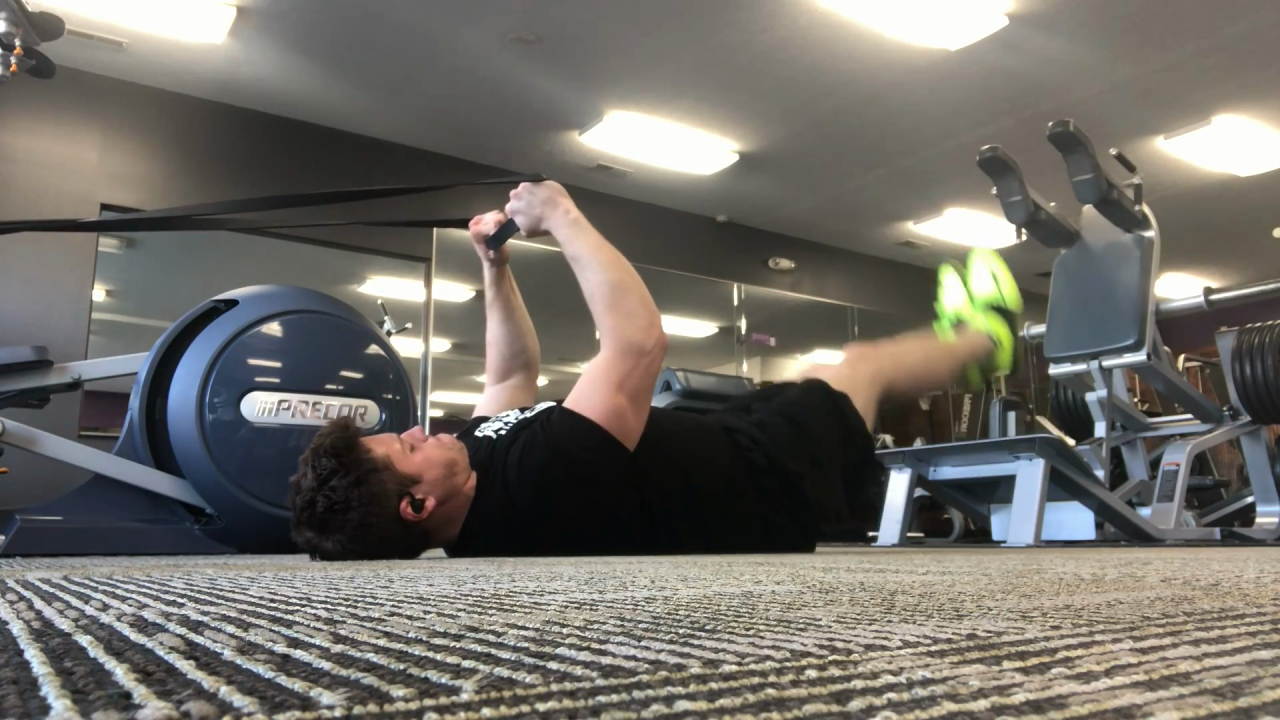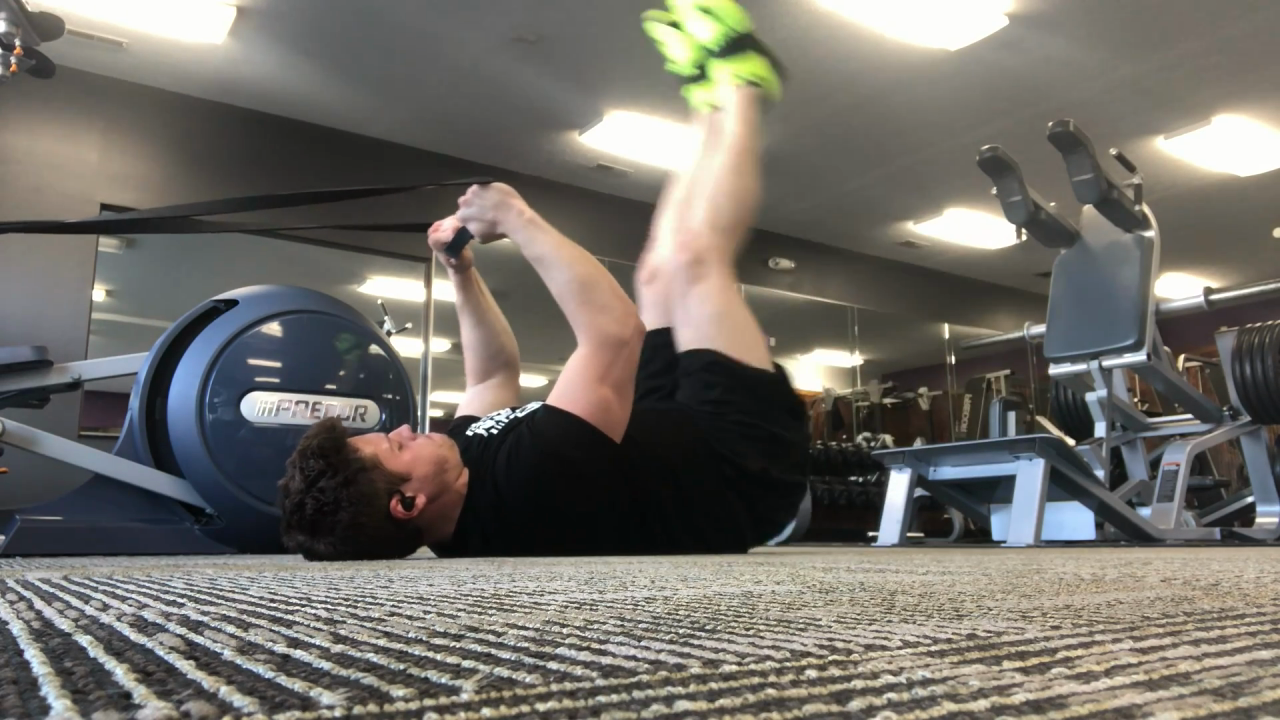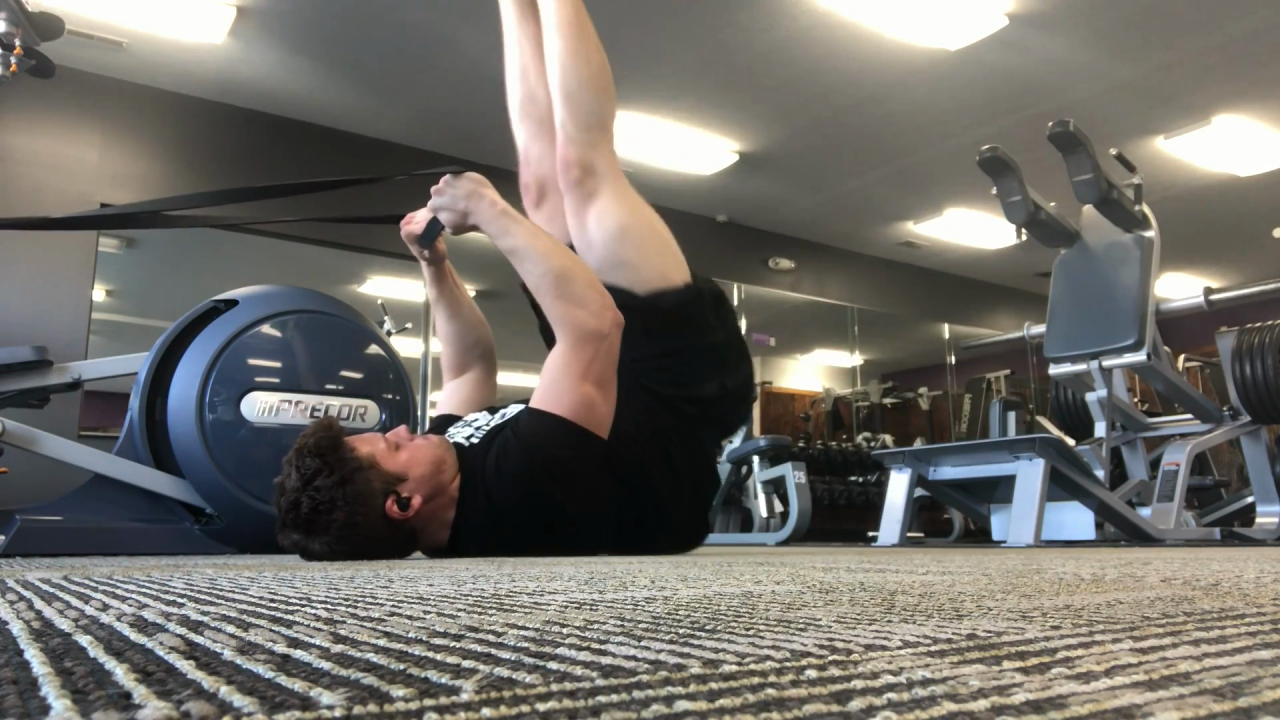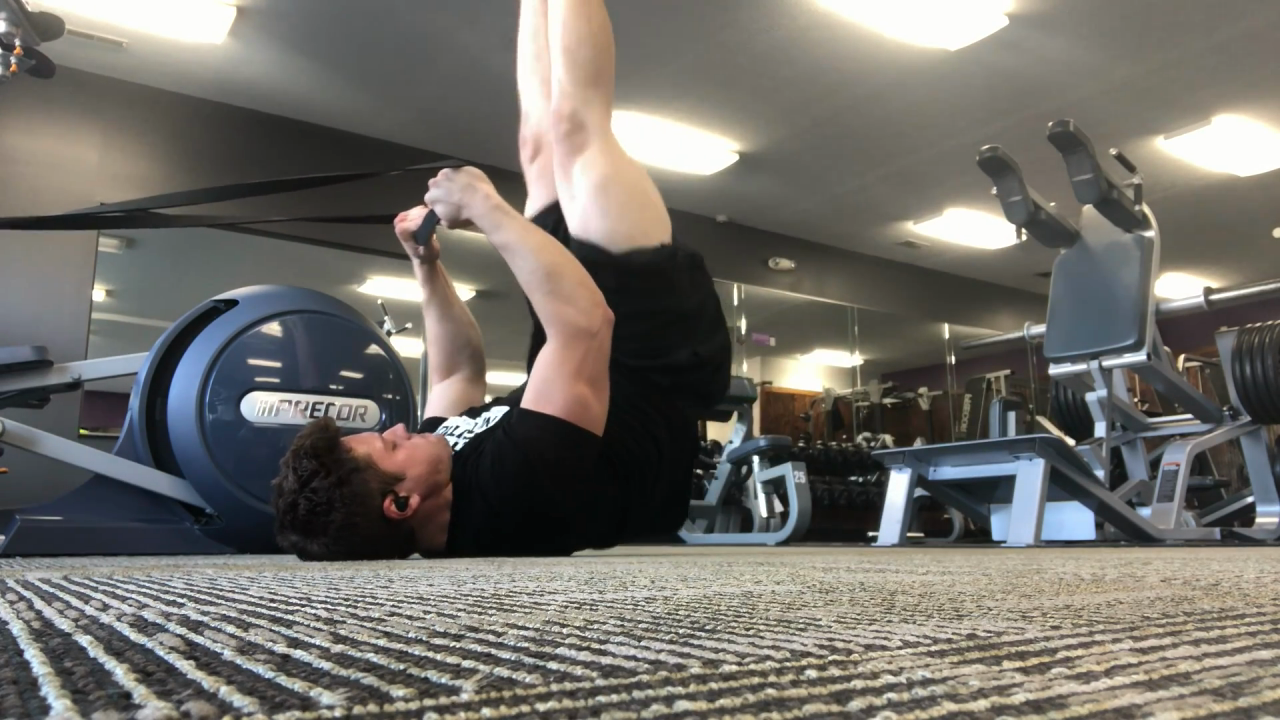
dt=0.5s
person 1, frame 1
left shoulder: (478, 458)
right shoulder: (540, 485)
left elbow: (511, 378)
right elbow: (639, 344)
left wrist: (495, 267)
right wrist: (562, 217)
left hip: (720, 455)
right hip: (765, 480)
left knee: (825, 366)
right knee: (858, 364)
left ankle: (968, 335)
right ankle: (981, 341)
person 1, frame 2
left shoulder: (466, 481)
right shoulder: (530, 480)
left elbow: (496, 375)
right elbow: (613, 333)
left wrist: (461, 273)
right wrist: (517, 220)
left hip: (669, 439)
right hip: (736, 463)
left knee: (661, 277)
right knee: (691, 263)
left ankle: (711, 95)
right ankle: (736, 82)
person 1, frame 3
right shoulder: (523, 489)
left elbow: (470, 368)
right elbow: (595, 325)
left wrist: (434, 266)
right wrist: (490, 213)
left hip: (622, 388)
right hip: (682, 392)
left knee: (548, 184)
right knee: (583, 174)
person 1, frame 4
right shoulder: (516, 489)
left elbow: (458, 373)
right elbow: (587, 325)
left wrist: (427, 265)
right wrist: (484, 208)
left hip: (601, 371)
right hip: (659, 363)
right knee: (573, 126)
